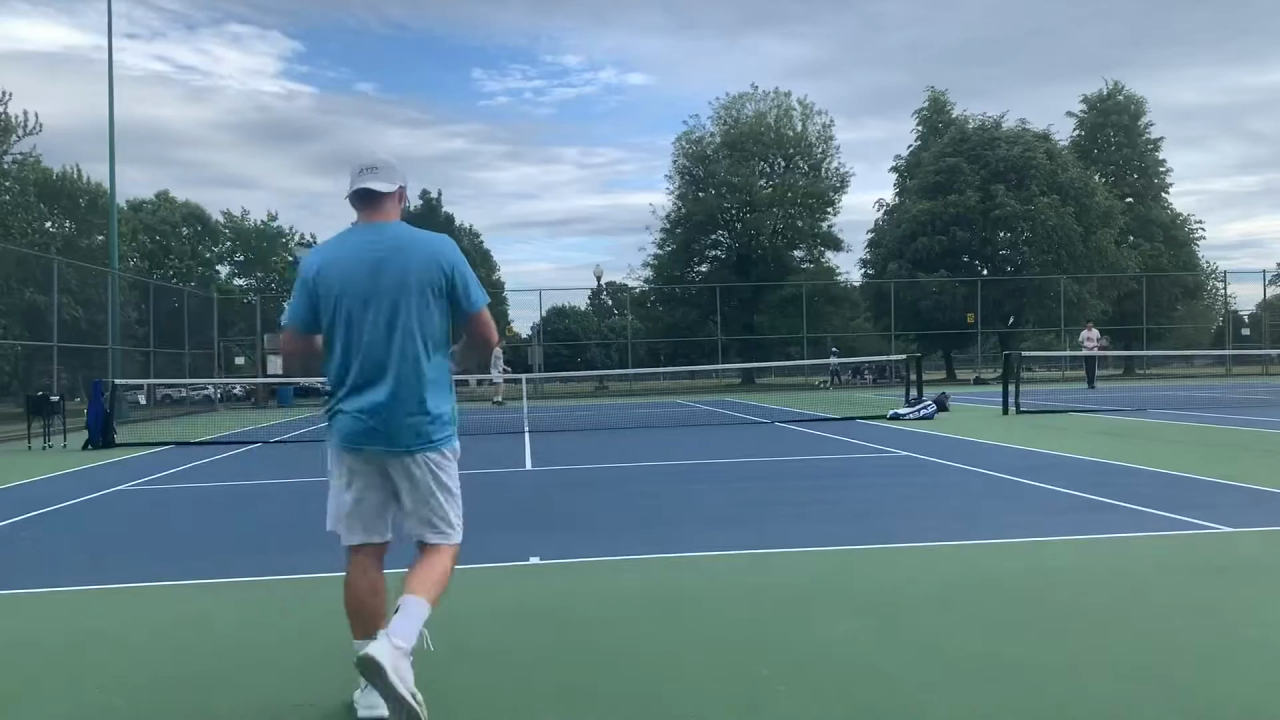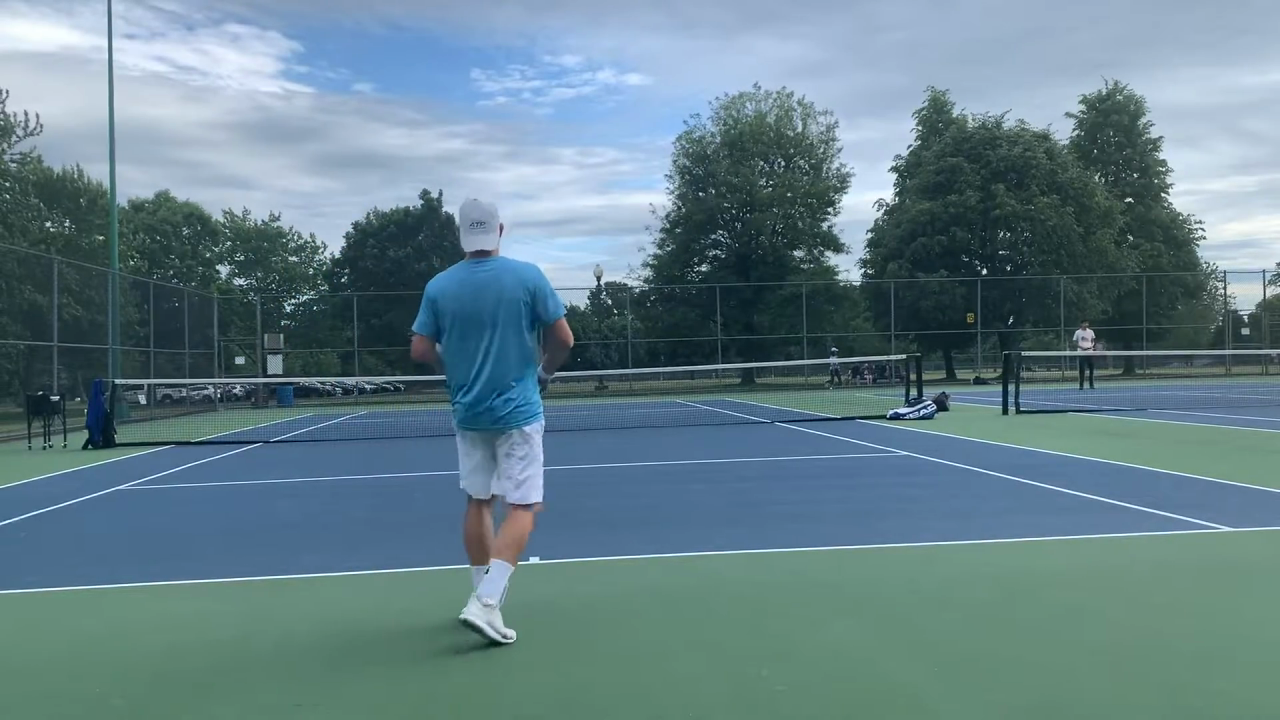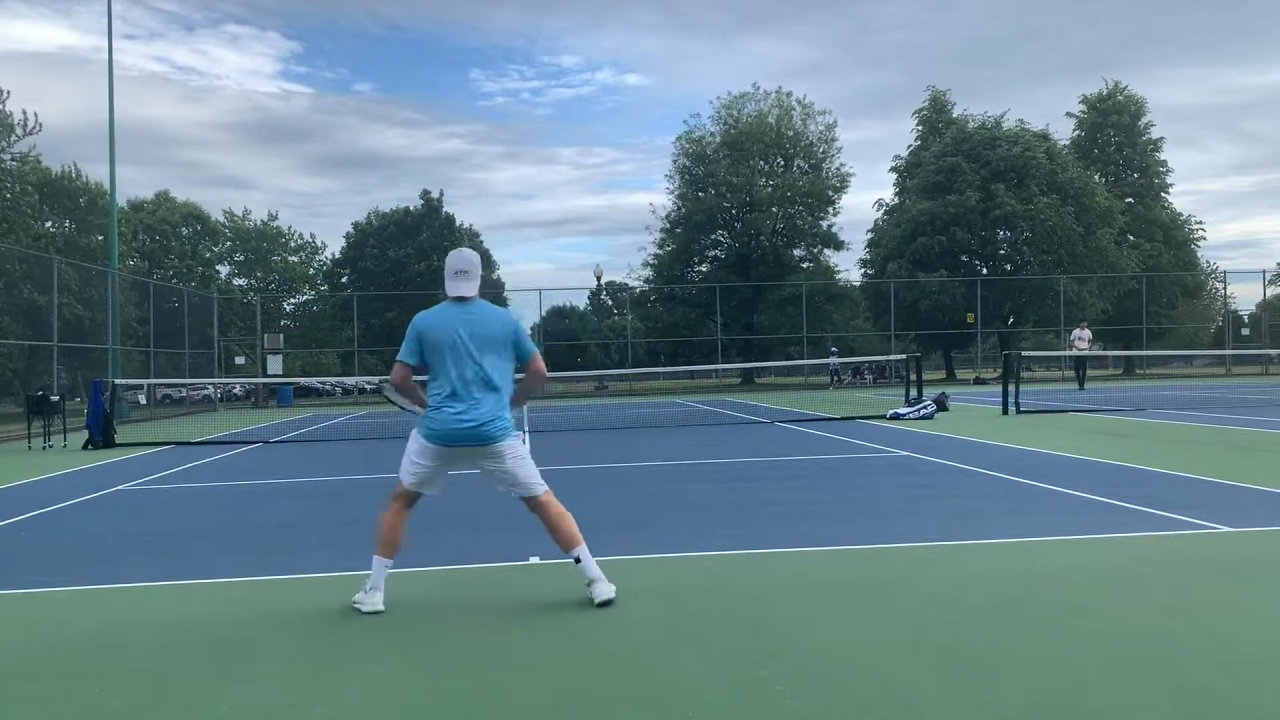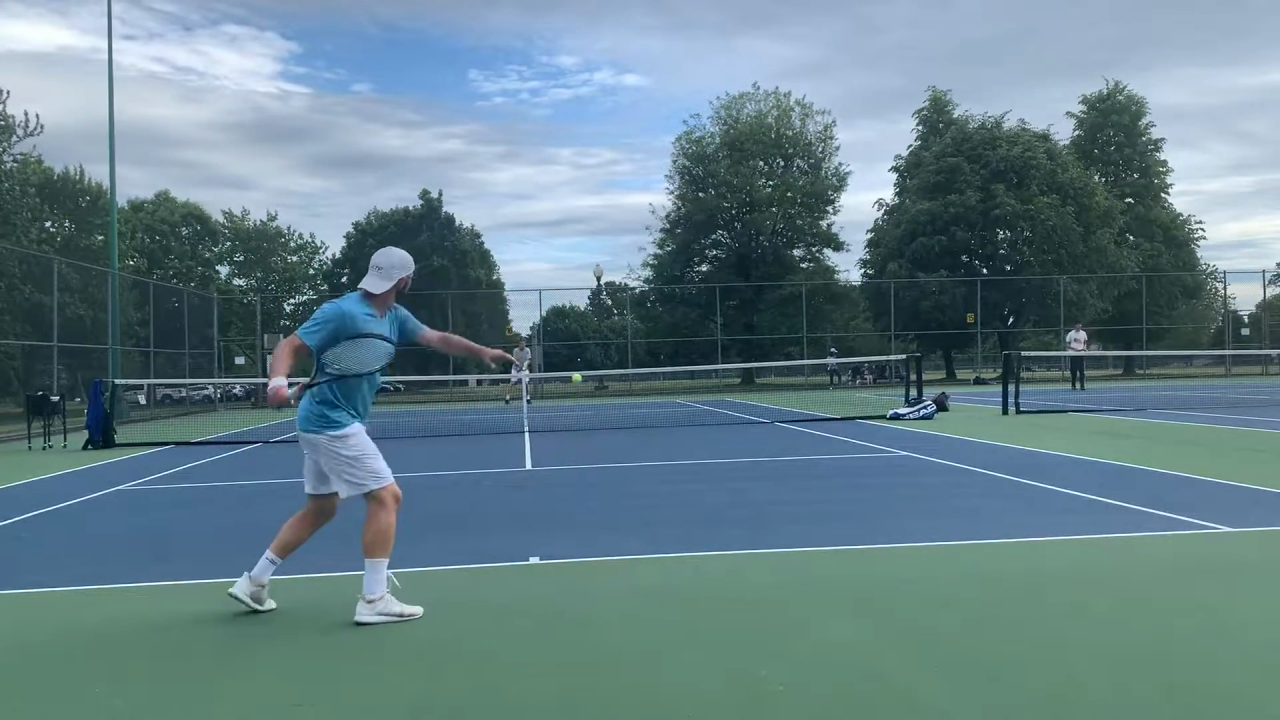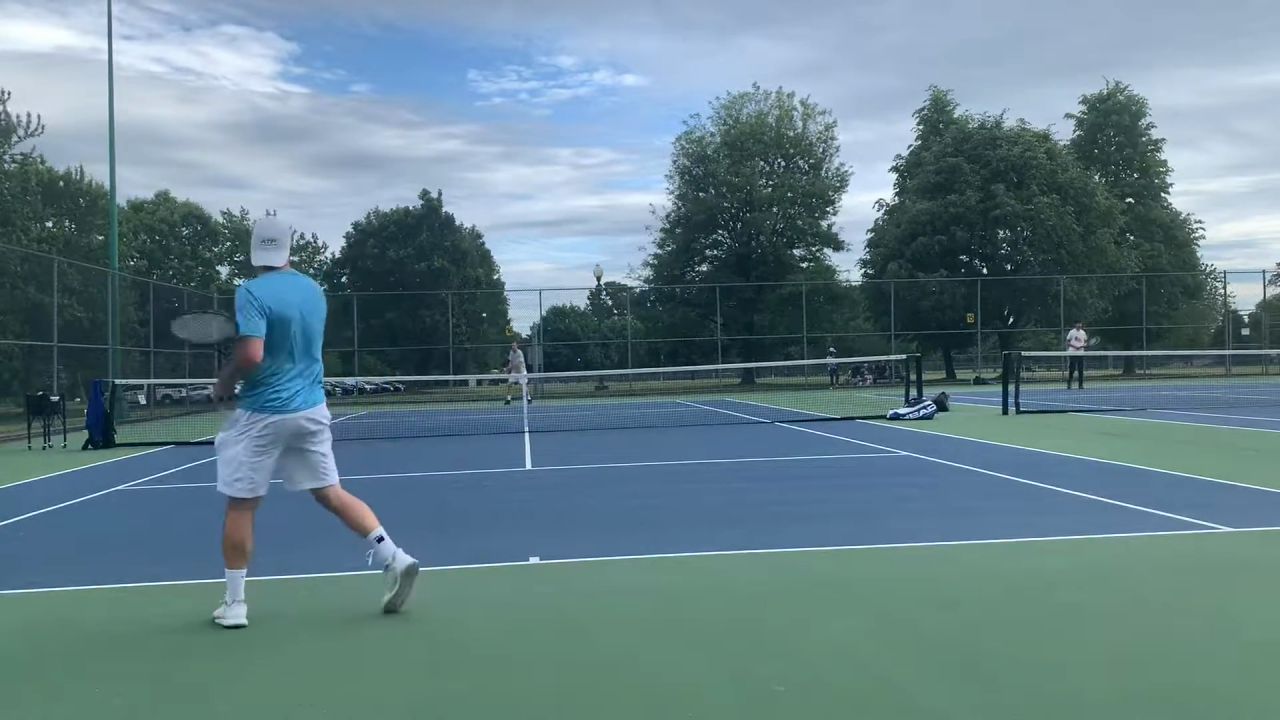
dt=1s
person 1, frame 1
left shoulder: (318, 261)
right shoulder: (440, 250)
left elbow: (292, 349)
right elbow: (486, 335)
left hip: (354, 430)
right hip: (425, 428)
left knee: (364, 551)
right knee: (437, 549)
right ankle: (390, 643)
person 1, frame 2
left shoulder: (438, 286)
right shoulder: (528, 275)
left elbow: (420, 352)
right elbow: (563, 339)
right wrist: (544, 373)
left hip: (469, 415)
right hip: (519, 413)
left knee: (479, 502)
right knee: (522, 509)
left ankle: (484, 599)
right ankle: (484, 601)
person 1, frame 3
left shoulder: (423, 322)
right shoulder: (506, 320)
left elbow: (399, 378)
right elbow: (538, 372)
left hip: (439, 433)
right hip: (493, 433)
left knee: (401, 501)
right knee: (544, 502)
left ankle: (374, 590)
right ankle: (595, 580)
person 1, frame 4
left shoulder: (394, 316)
right shoulder: (339, 312)
left elbow: (437, 339)
right elbow: (286, 347)
left wrist: (484, 353)
right wrist: (277, 381)
left hip: (319, 423)
right hip: (331, 424)
left knee: (319, 509)
right knee: (387, 499)
left ankle: (254, 583)
right ankle: (375, 599)
person 1, frame 5
left shoulder: (252, 292)
right shoulder: (313, 289)
left elbow: (252, 357)
left wrist: (228, 378)
left hip: (263, 414)
right hip: (312, 409)
left knee: (241, 506)
right knee: (331, 494)
left ankle: (234, 603)
right ankle: (393, 557)
